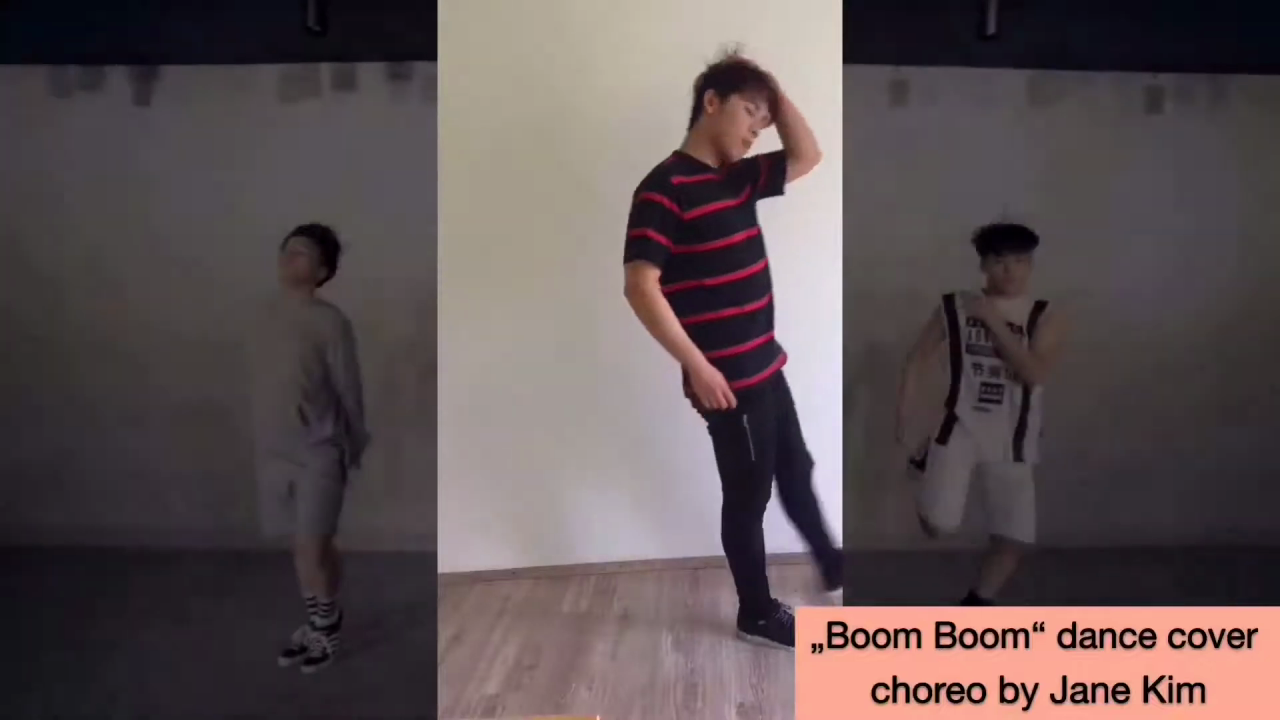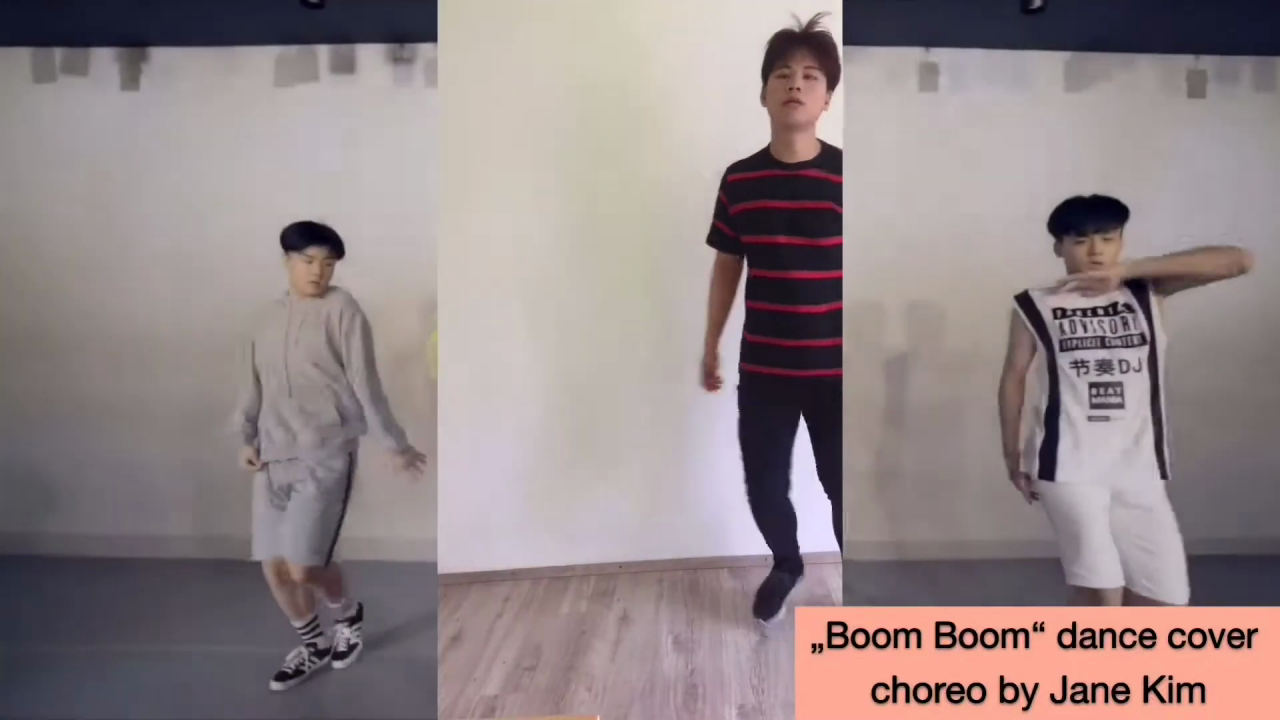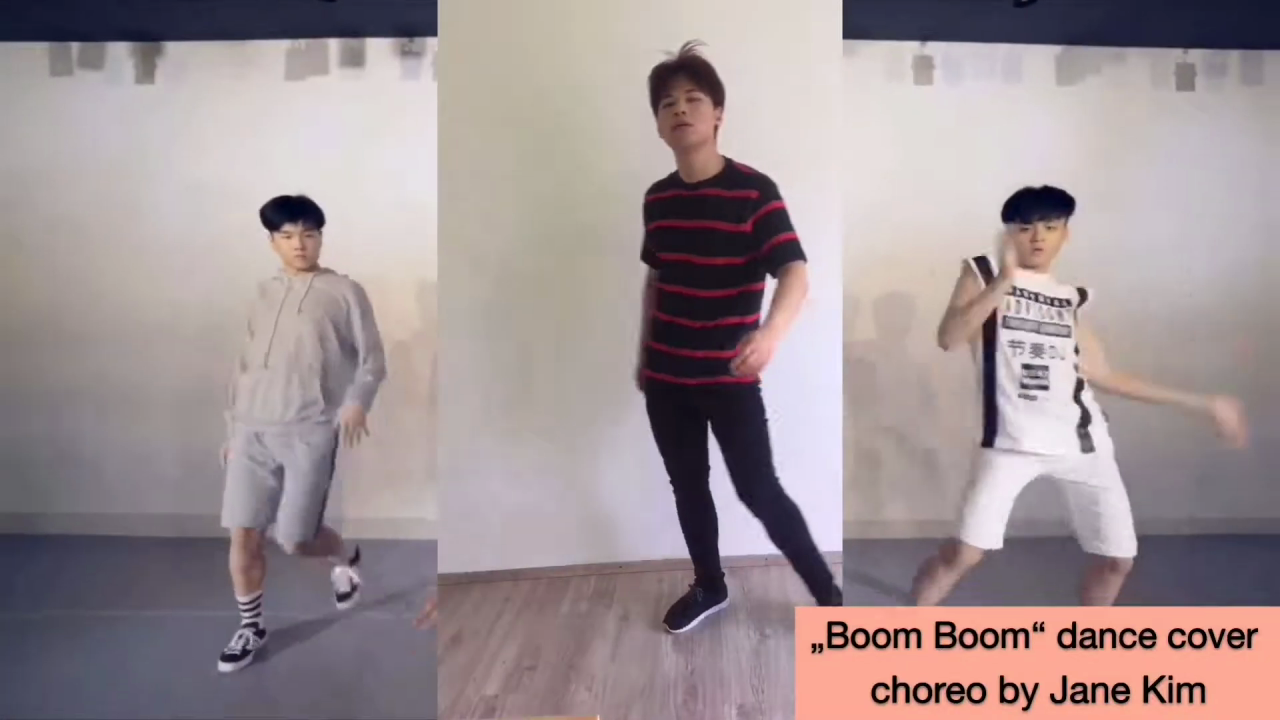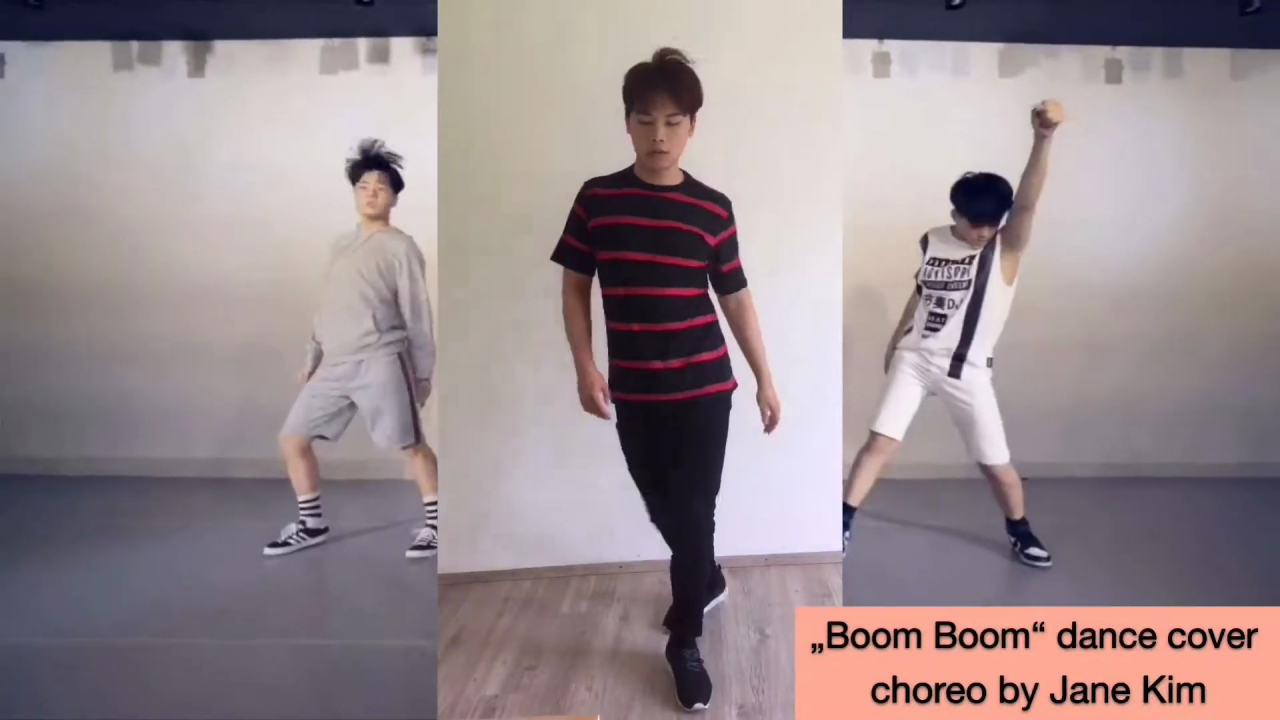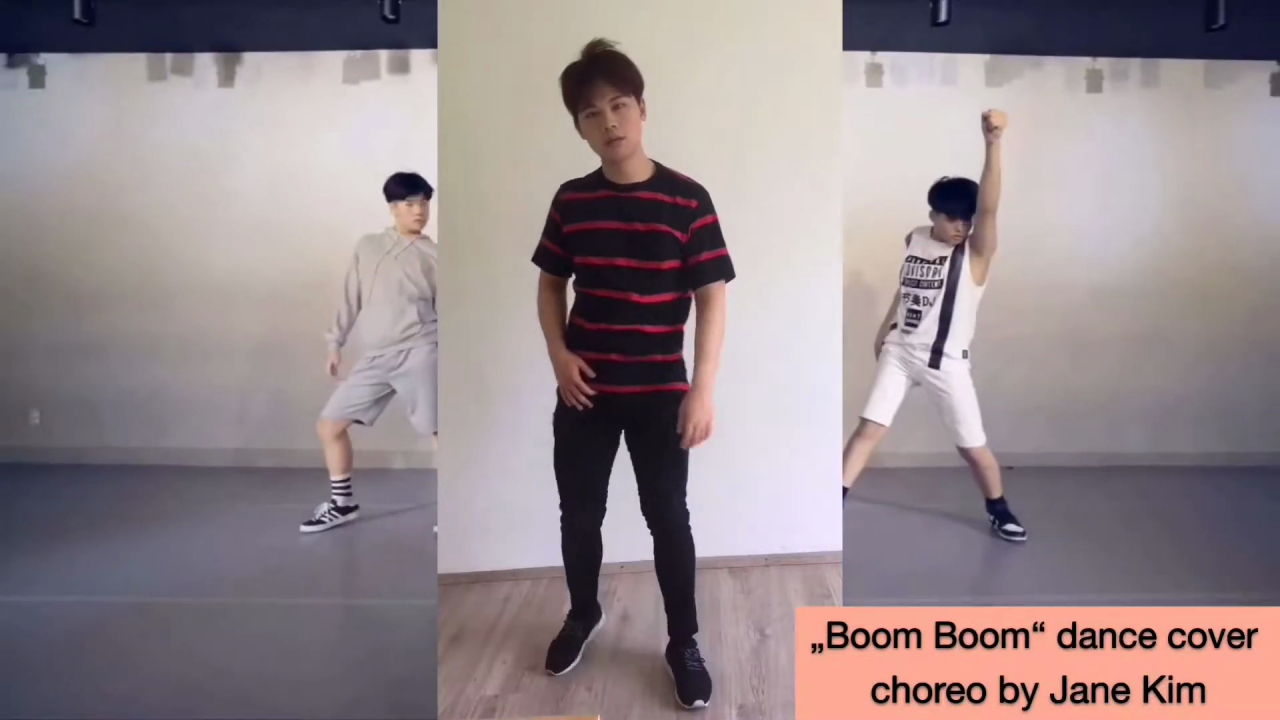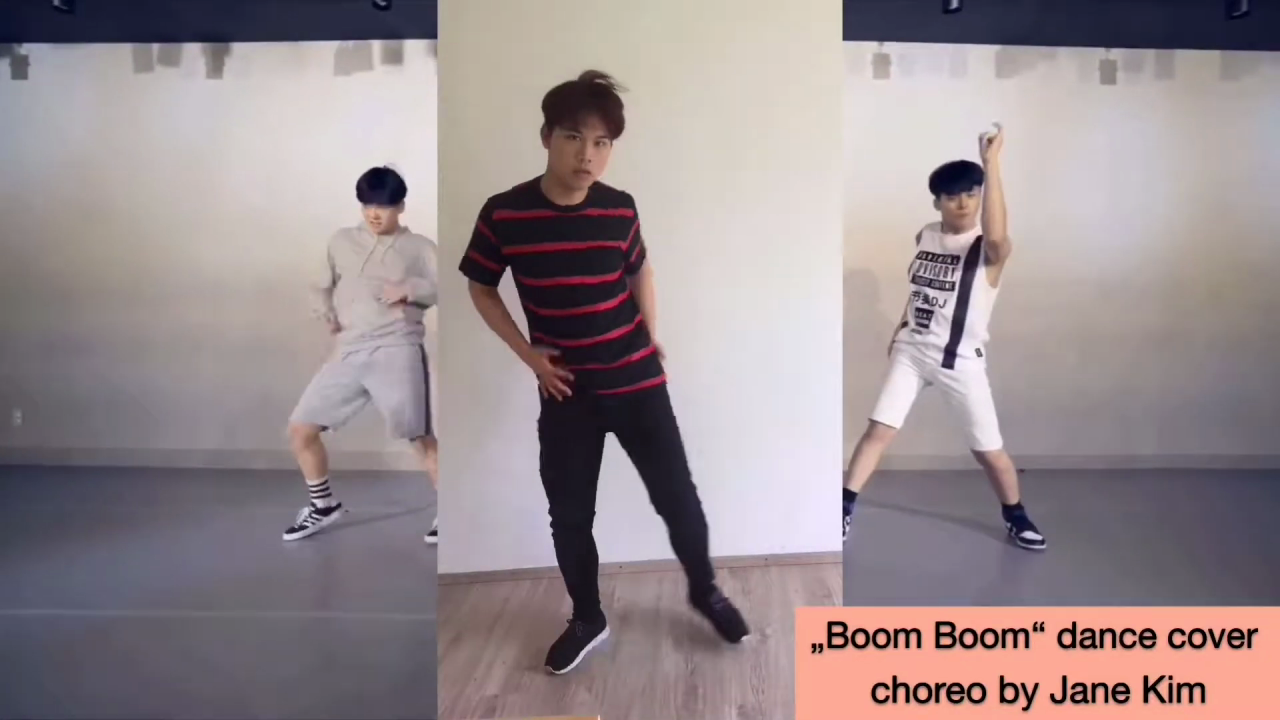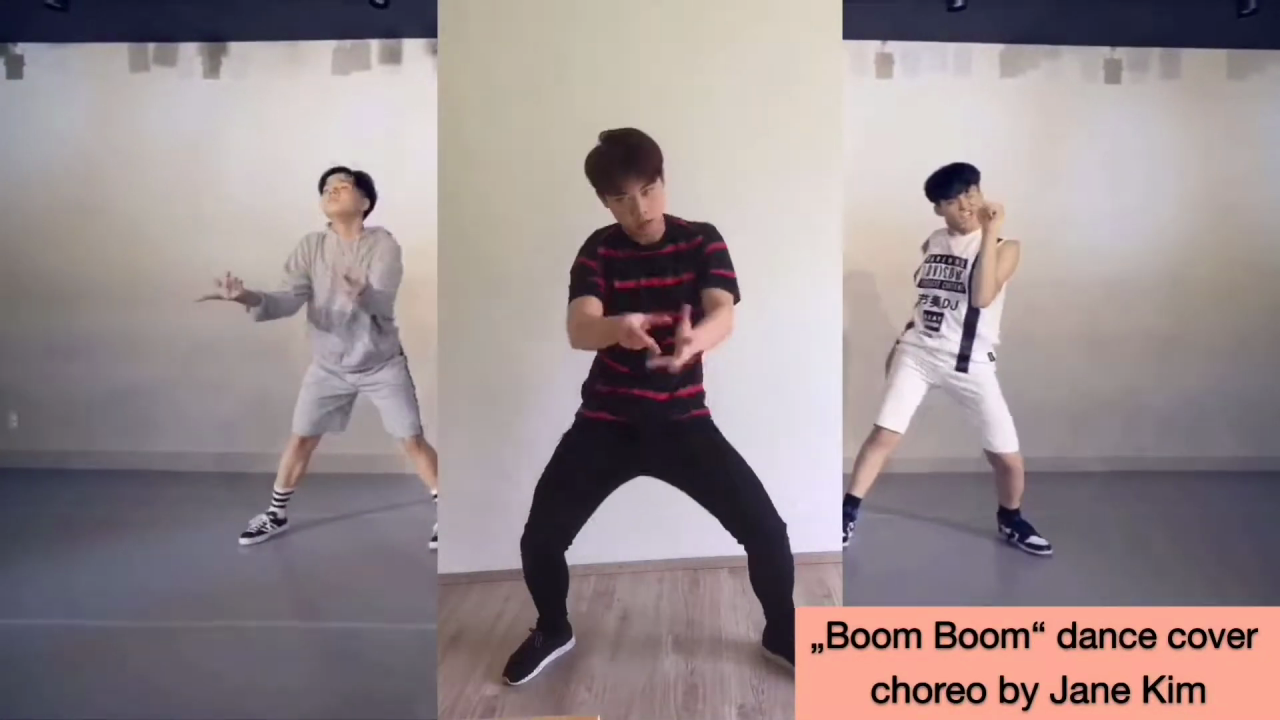
dt=0.7s
person 1, frame 1
left shoulder: (735, 178)
right shoulder: (664, 186)
left elbow: (808, 155)
right elbow: (640, 286)
left wrist: (774, 92)
right wrist: (694, 363)
left hip: (763, 363)
right hip: (726, 374)
left knee: (796, 465)
right knee: (748, 490)
left ankle: (830, 566)
right ankle: (757, 611)
person 1, frame 2
left shoulder: (848, 176)
right shoulder: (739, 181)
right wrist: (710, 347)
left hip: (833, 368)
right hip: (763, 367)
left knee: (842, 488)
right knee: (764, 486)
right ankle: (787, 563)
person 1, frame 3
left shoulder: (754, 192)
right shoulder: (657, 199)
left elbow: (794, 276)
left wrist: (769, 336)
right wrist: (643, 352)
left hip: (728, 374)
right hip: (666, 374)
left knee: (759, 490)
right knee: (686, 485)
left ankle: (824, 587)
right ankle: (709, 586)
person 1, frame 4
left shoulder: (713, 209)
right shoulder: (597, 198)
left elbow: (735, 298)
right elbow: (574, 286)
left wrist: (765, 379)
right wrist: (583, 367)
left hip: (704, 389)
right hip: (632, 393)
left knee: (694, 516)
right knee: (665, 514)
left ankle: (685, 642)
right ankle: (707, 582)
person 1, frame 5
left shoulder: (686, 199)
right shoulder: (571, 201)
left elbow: (712, 297)
right elbow: (551, 284)
left wrist: (703, 388)
right wrist: (558, 355)
left hip: (658, 389)
right hip: (585, 385)
left knee: (667, 516)
right knee: (578, 513)
left ankle: (683, 642)
right ankle: (582, 613)
person 1, frame 6
left shoulder: (618, 209)
right shoulder: (502, 214)
right elbow: (479, 287)
left wrist: (650, 336)
right wrist: (525, 352)
left hip: (637, 383)
right hip: (567, 393)
left knee: (677, 498)
right knee: (570, 516)
left ankle: (704, 591)
right ankle: (588, 619)
person 1, frame 7
left shoulder: (701, 240)
right shoulder: (599, 250)
left elbow: (723, 314)
right elbow: (580, 328)
left wrist: (691, 342)
right wrist: (622, 329)
left hip: (682, 420)
right hip: (605, 422)
left knee: (765, 527)
right knee: (539, 539)
left ankle: (782, 632)
right ankle: (553, 631)
person 2, frame 1
left shoulder: (328, 322)
right shoulder: (270, 314)
left elbow: (348, 388)
left wrist: (355, 445)
right wrist: (259, 433)
left hip: (317, 449)
right hip: (272, 449)
left knee: (315, 545)
right knee: (298, 542)
left ankle: (328, 624)
right ankle: (314, 621)
person 2, frame 2
left shoulder: (342, 308)
right shoulder: (271, 318)
left elbow: (363, 381)
right elbow: (253, 384)
left wrist: (395, 441)
right wrist: (246, 438)
left hip: (326, 457)
right hip: (275, 459)
left knee: (302, 566)
right knee: (273, 567)
left ankle: (347, 614)
right ankle: (314, 645)
person 2, frame 3
left shoulder: (345, 292)
right shoulder: (264, 295)
left elbow: (372, 357)
right elbow: (246, 365)
left wrist: (358, 401)
right wrist: (233, 428)
left hip: (312, 430)
right hip: (254, 428)
left knee: (293, 539)
right knee: (244, 533)
left ankle: (345, 559)
right ankle: (251, 626)
person 2, frame 4
left shoulder: (401, 248)
right shoulder: (341, 245)
left elbow: (417, 313)
left wrist: (423, 372)
right wrist: (312, 357)
left hip: (379, 362)
right hip: (335, 365)
left knee: (411, 445)
right knee: (291, 440)
left ankle: (435, 524)
right ankle: (311, 525)
person 2, frame 5
left shoulder: (433, 255)
right shoulder: (368, 246)
right elbow: (351, 299)
right wrist: (335, 343)
left hip: (419, 354)
right hip: (375, 357)
left knee: (440, 430)
right knee: (329, 424)
right ankle: (343, 504)
person 2, frame 6
left shoulder: (417, 246)
right shoulder: (343, 240)
right elbow: (319, 288)
left wrist: (413, 290)
right wrist: (327, 313)
left hip: (397, 350)
right hip: (348, 353)
left knee: (418, 437)
right knee: (300, 429)
right ankle: (323, 505)
person 2, frame 7
left shoulder: (383, 245)
right shoulder: (311, 246)
left elbow: (384, 303)
right elbow: (290, 298)
left wrist: (363, 292)
right wrist: (249, 297)
left hip: (383, 364)
right hip: (329, 365)
left knee: (412, 441)
right knee: (301, 438)
right ankle: (276, 514)
person 3, frame 1
left shoulder: (1044, 316)
right shoulder: (953, 307)
left elbow: (1035, 374)
right elbow: (917, 357)
left wrist: (995, 323)
right wrist: (903, 410)
left hip: (1014, 442)
right hip: (960, 429)
left knee: (1015, 539)
right knee: (939, 525)
left ankle: (972, 610)
right ankle: (928, 461)
person 3, frame 2
left shoulder: (1147, 289)
right shoulder: (1033, 306)
right elbow: (1014, 379)
left wrist: (1127, 270)
right wrist: (1013, 452)
left hip: (1138, 468)
right hip: (1067, 464)
left knee: (1167, 598)
right knee: (1102, 593)
person 3, frame 3
left shoulder: (1074, 297)
right shoulder: (984, 272)
left elbow: (1103, 376)
right elbow: (950, 338)
left wrist: (1199, 404)
right wrist: (1000, 283)
left hip: (1081, 439)
right hip: (1010, 440)
left knee: (1118, 554)
right knee: (964, 551)
person 3, frame 4
left shoulder: (1007, 249)
right shoulder: (932, 241)
left elbow: (1028, 201)
left wrist: (1043, 138)
right wrist: (896, 338)
left hip: (967, 370)
right hip: (914, 358)
left knee: (995, 462)
right knee: (880, 441)
left ankle: (1021, 532)
right ankle: (842, 523)
person 3, frame 5
left shoulder: (977, 251)
right shoulder: (914, 240)
left elbow: (988, 206)
left wrist: (992, 143)
right wrist: (885, 327)
left hip: (947, 361)
right hip: (899, 352)
left knee: (973, 446)
right knee: (869, 428)
left ankle: (999, 511)
person 3, frame 6
left shoulder: (992, 248)
right shoulder: (926, 236)
left elbow: (995, 235)
left wrist: (991, 162)
right wrist: (900, 330)
left hip: (961, 360)
right hip: (912, 351)
left knee: (989, 449)
right knee: (879, 429)
left ankle: (1016, 517)
right ankle: (843, 509)
person 3, frame 7
left shoulder: (1005, 247)
right shoulder: (933, 244)
left elbow: (982, 298)
left wrist: (989, 234)
right wrist: (900, 343)
left hip: (971, 363)
right hip: (917, 354)
left knee: (1006, 454)
right knee: (883, 436)
left ankle: (1012, 521)
right ankle: (847, 516)
